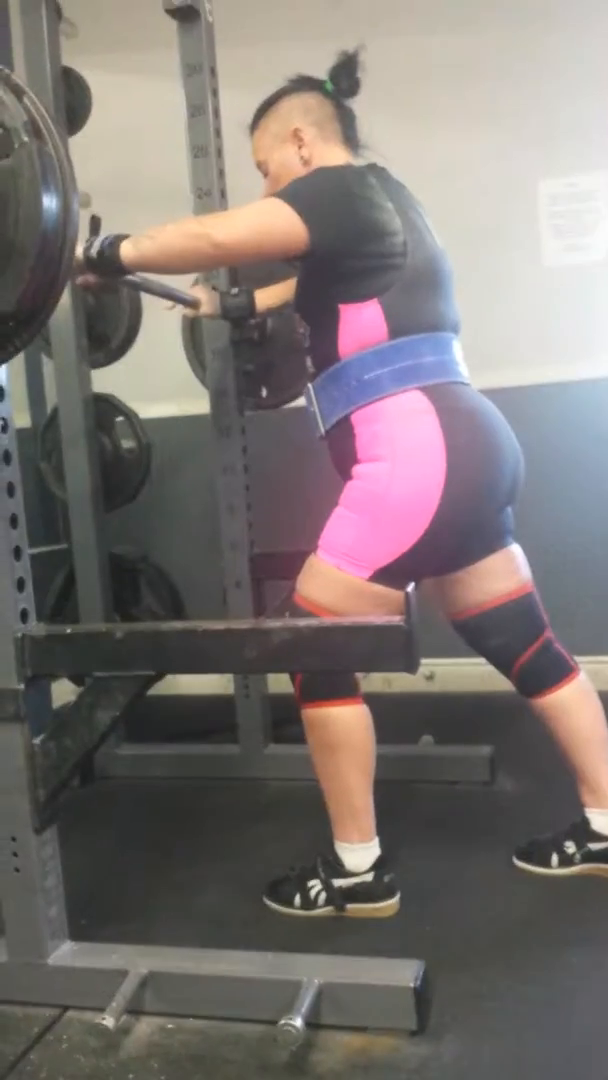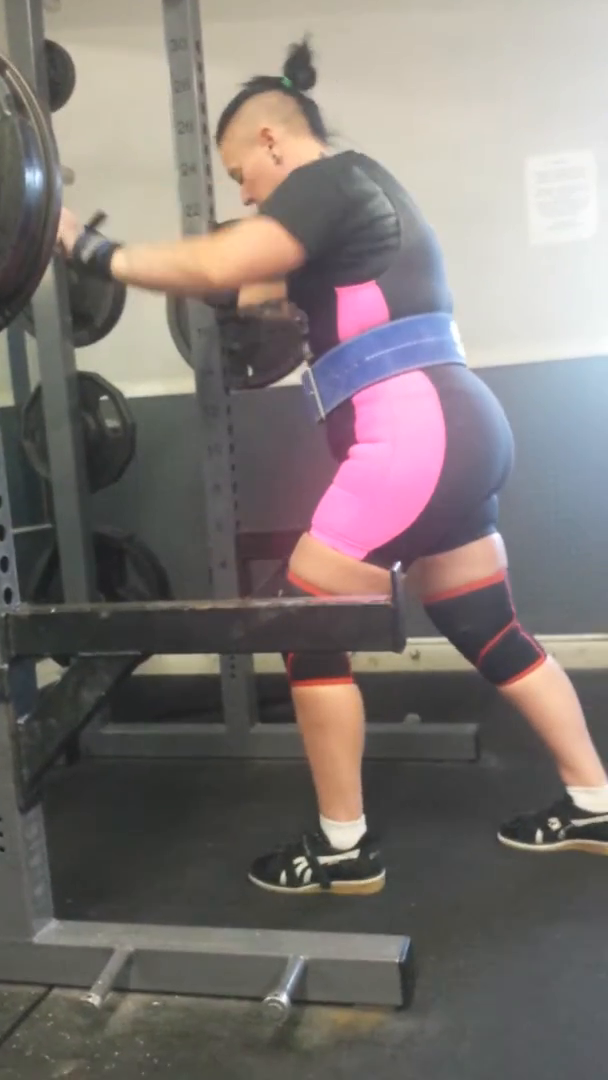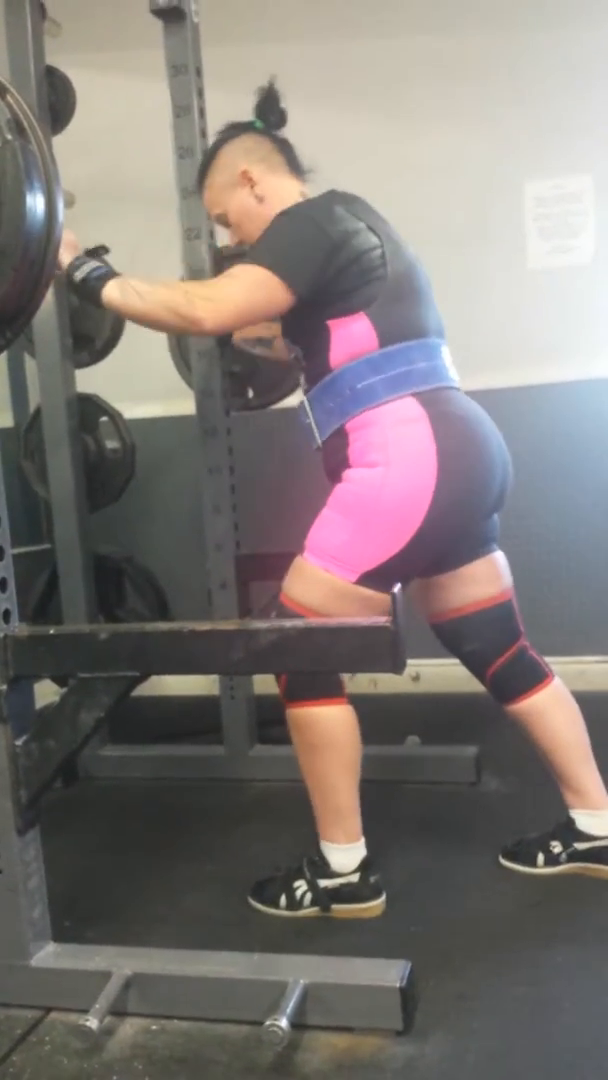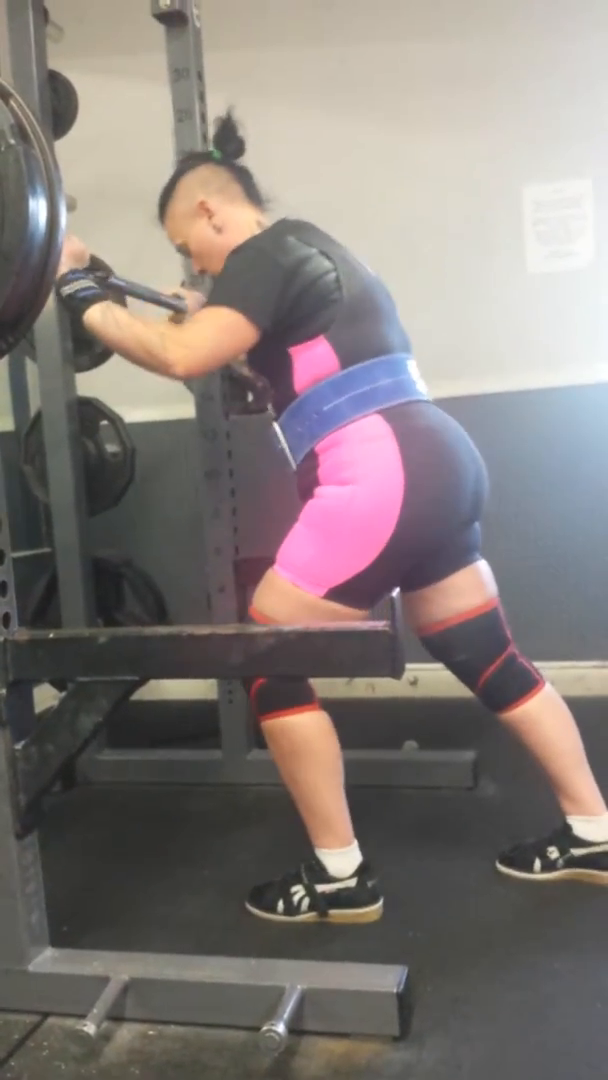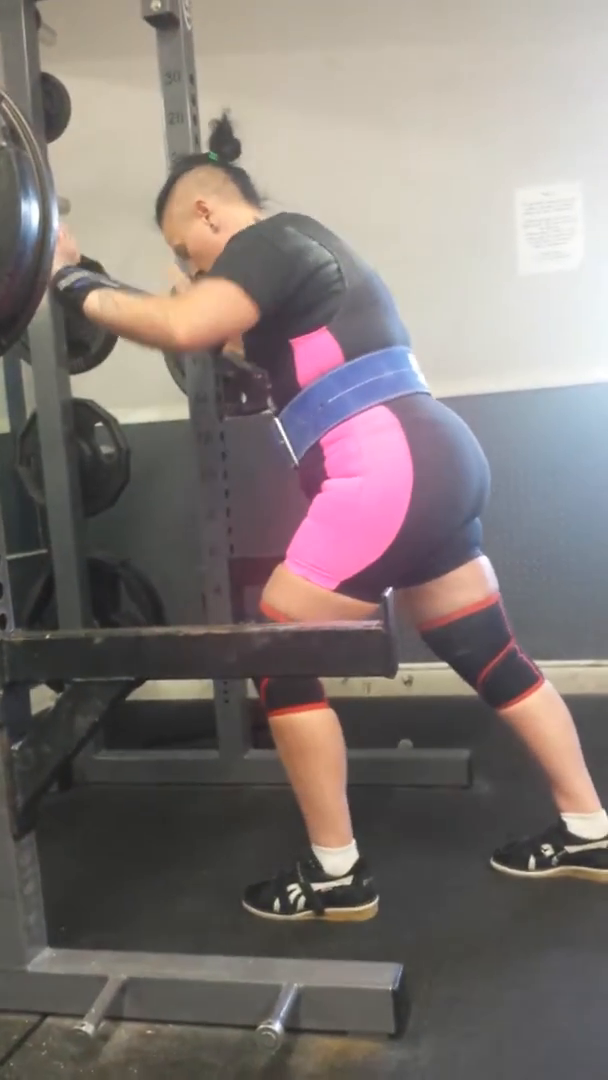
dt=0.5s
person 1, frame 1
left shoulder: (344, 190)
right shoulder: (376, 202)
left elbow: (221, 236)
left wrist: (106, 253)
right wrist: (236, 304)
left hip: (416, 456)
right hip: (466, 447)
right knee: (524, 646)
left ankle: (358, 870)
person 1, frame 2
left shoulder: (329, 181)
right shoulder: (358, 191)
left elbow: (219, 262)
right elbow: (307, 282)
left wrist: (96, 252)
right wrist: (237, 291)
left hip: (409, 437)
right hip: (457, 430)
right knee: (490, 632)
left ankle: (344, 848)
person 1, frame 3
left shoulder: (312, 222)
right shoulder: (345, 225)
left elbow: (209, 312)
left wrist: (93, 277)
left hip: (406, 461)
right hip: (458, 452)
right knee: (498, 651)
left ankle: (343, 870)
person 1, frame 4
left shoulder: (267, 254)
right shoulder: (306, 250)
left elbow: (183, 356)
left wrist: (81, 293)
right wrist: (207, 313)
left hip: (378, 479)
right hip: (436, 465)
left knee: (269, 664)
right knee: (489, 661)
left ankle: (340, 876)
person 1, frame 5
left shoulder: (266, 241)
right shoulder: (304, 247)
left elbow: (183, 327)
left wrist: (74, 286)
right wrist: (230, 337)
left hip: (384, 472)
right hip: (435, 460)
right knee: (488, 655)
left ankle: (337, 876)
